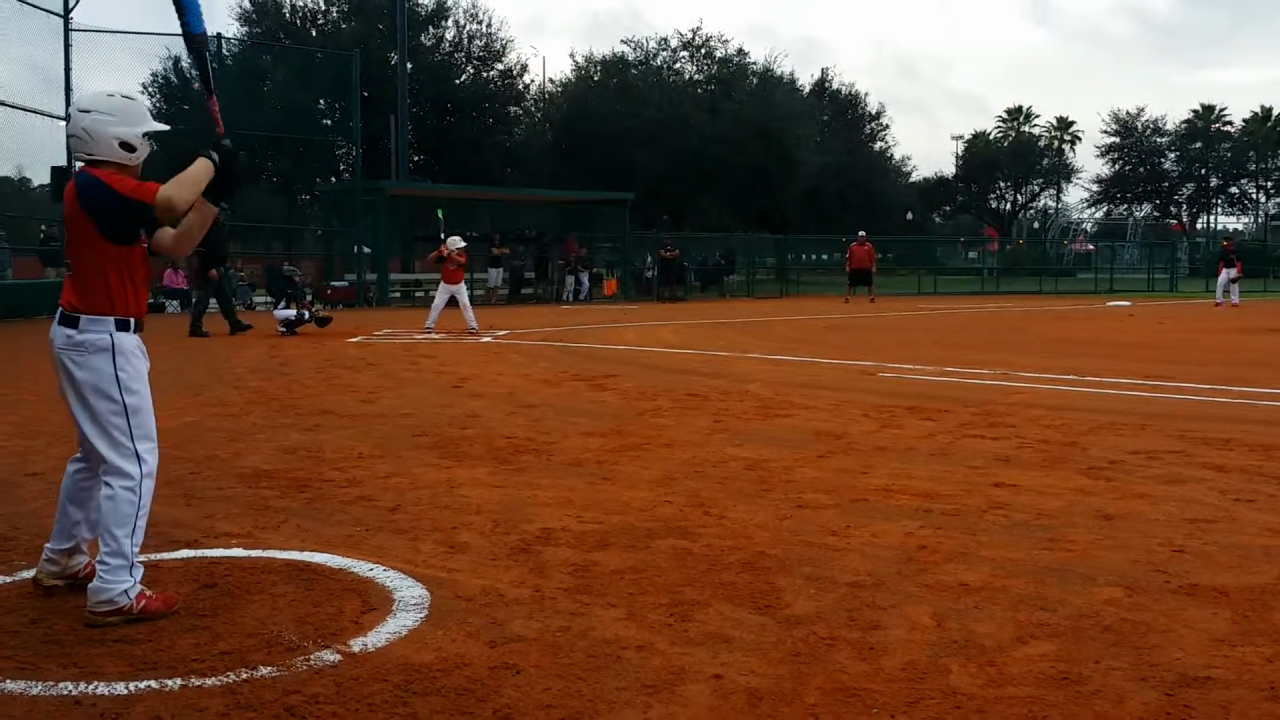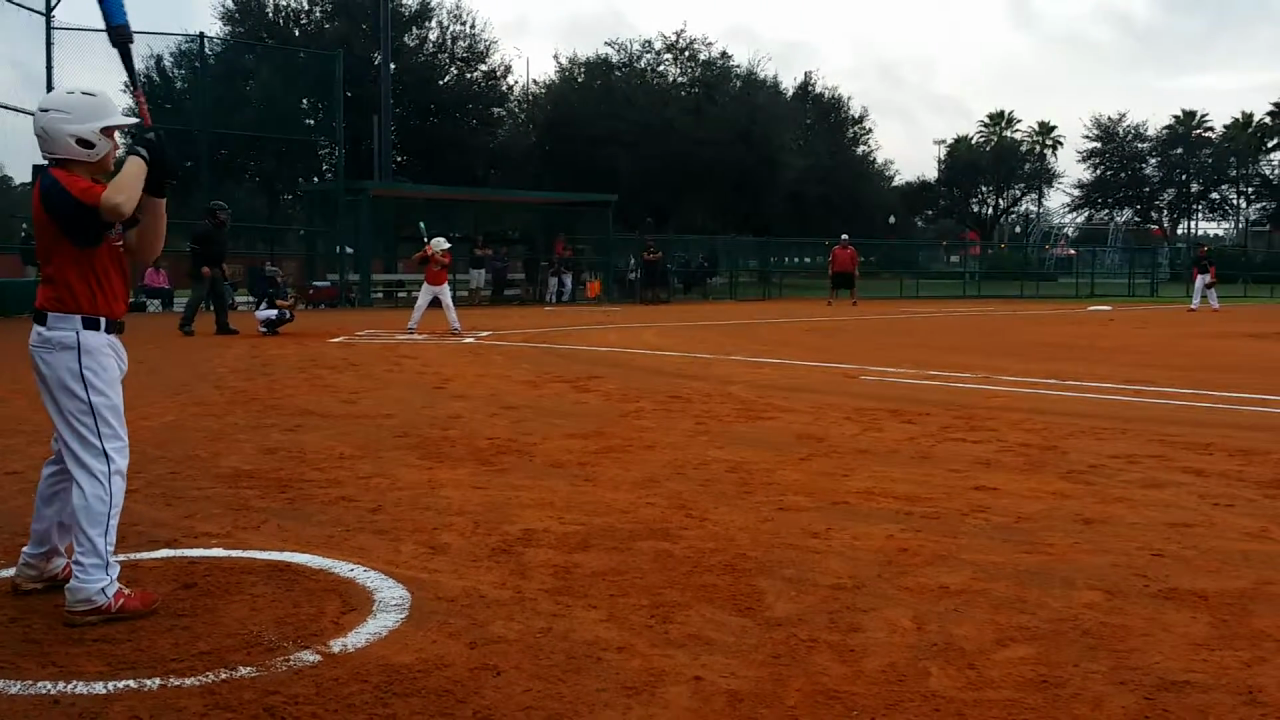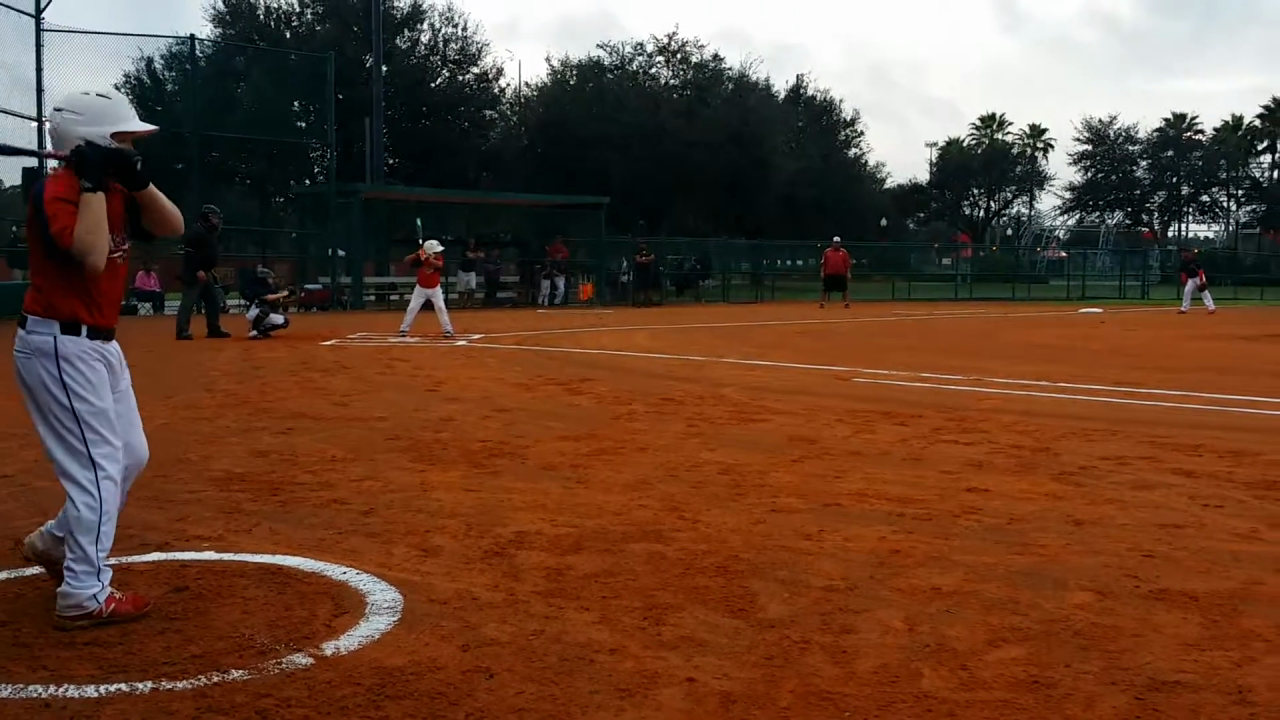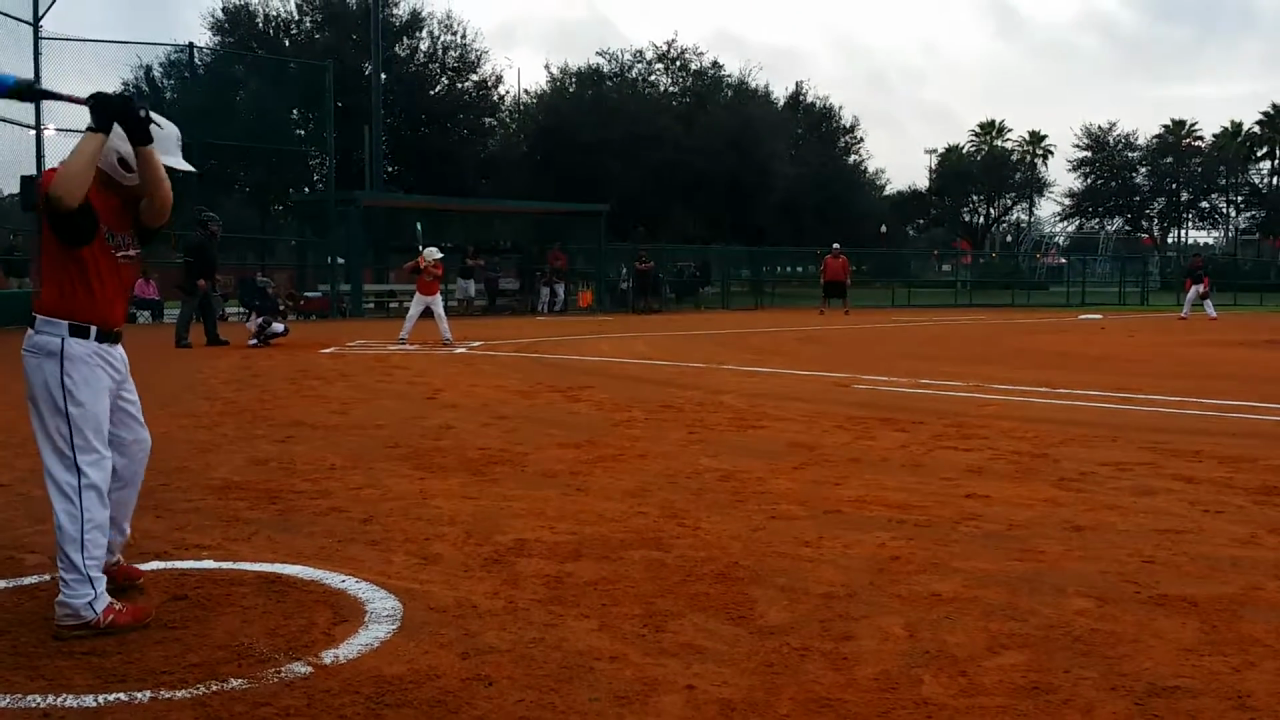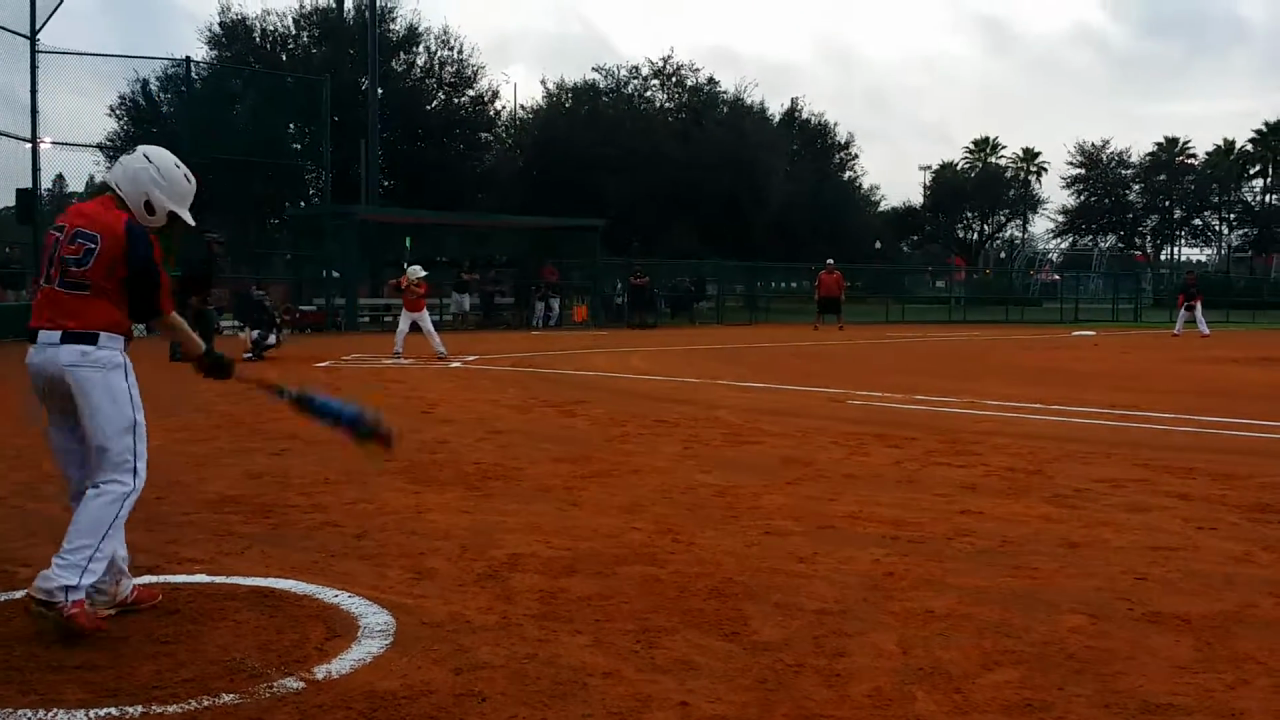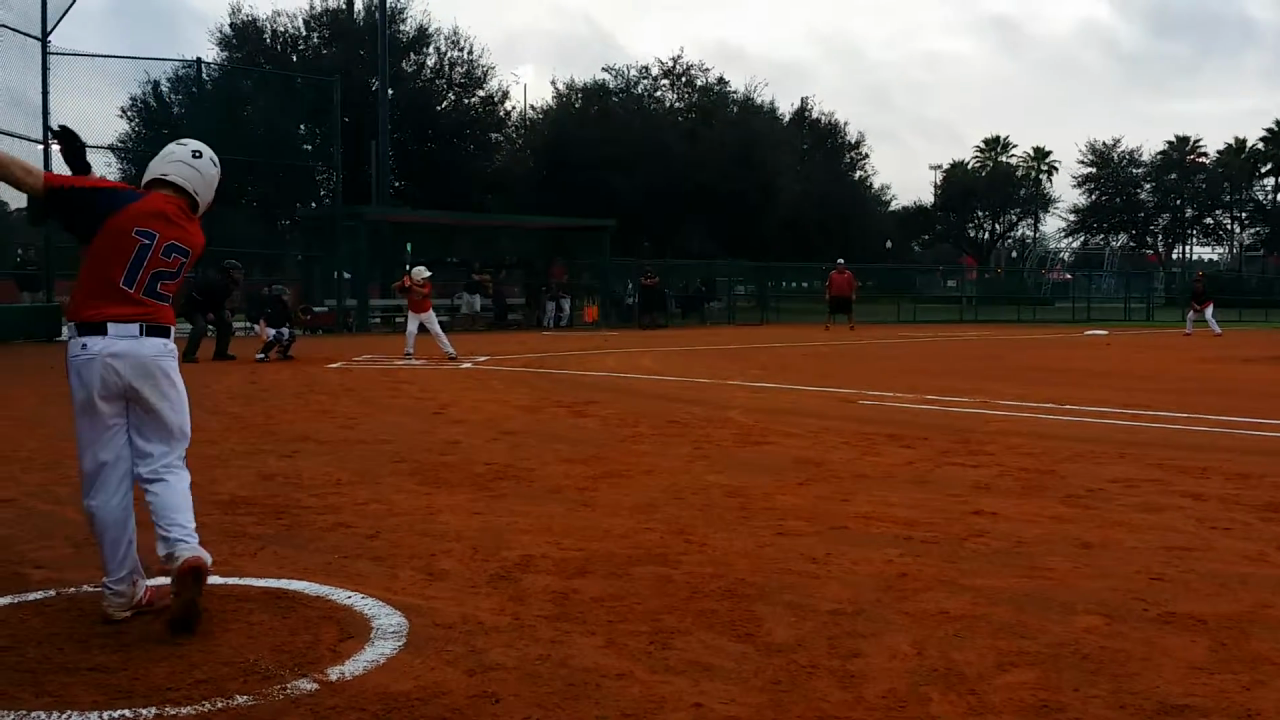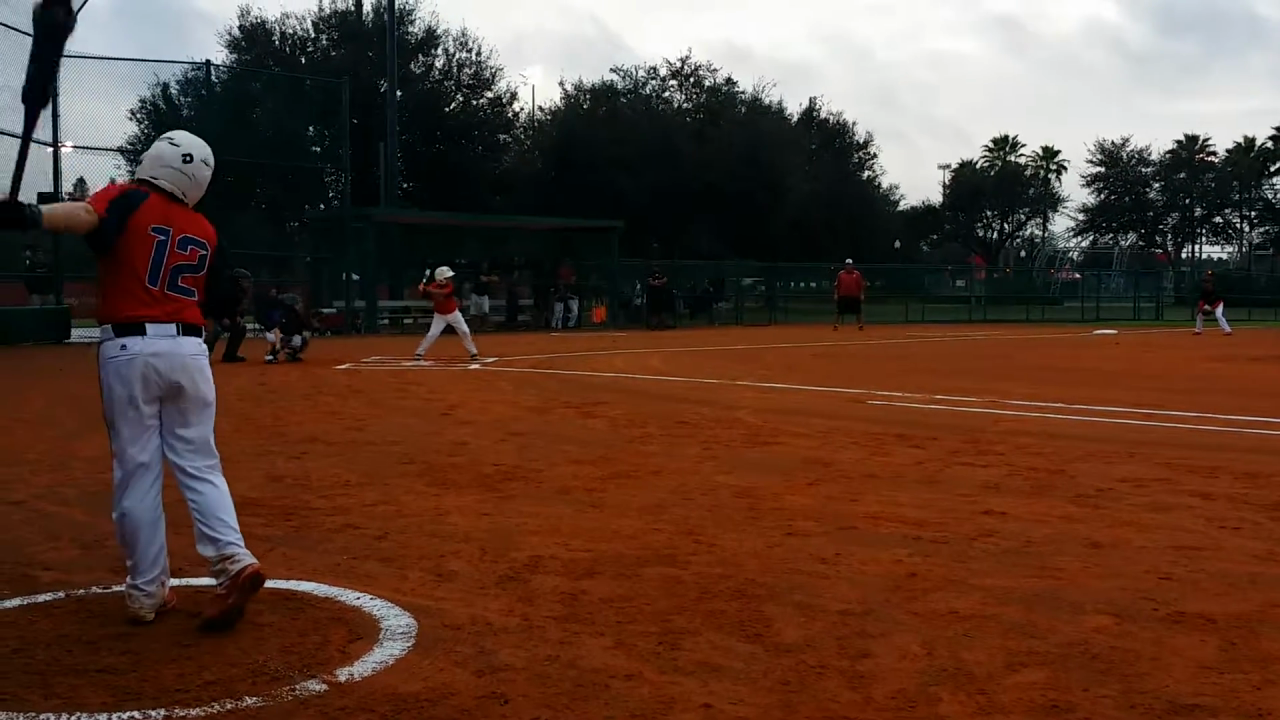
dt=0.4s
person 1, frame 1
left shoulder: (115, 193)
right shoulder: (94, 184)
left elbow: (176, 245)
right elbow: (171, 201)
left wrist: (215, 191)
right wrist: (211, 157)
left hip: (90, 334)
right hip: (101, 338)
left knee: (97, 453)
right knee: (132, 461)
left ankle: (61, 560)
right ankle: (114, 592)
person 1, frame 2
left shoulder: (90, 190)
right shoulder: (58, 185)
left elbow: (146, 251)
right elbow: (119, 206)
left wrist: (155, 189)
right wrist: (142, 154)
left hip: (91, 338)
right hip: (75, 339)
left knee: (72, 454)
right knee: (103, 460)
left ankle: (40, 562)
right ankle: (91, 591)
person 1, frame 3
left shoulder: (114, 194)
right shoulder: (55, 193)
left elbow: (173, 226)
right elbow: (93, 257)
left wrist: (136, 179)
right wrist: (94, 185)
left hip: (98, 345)
right hip: (60, 346)
left knee: (129, 456)
right knee: (96, 467)
left ankle: (56, 541)
right ankle: (84, 597)
person 1, frame 4
left shoulder: (129, 198)
right shoulder: (63, 181)
left elbow: (162, 207)
right elbow: (67, 195)
left wrist: (141, 141)
right wrist: (97, 130)
left hip: (106, 346)
right hip: (66, 348)
left knee: (130, 450)
right knee: (83, 471)
left ankle: (103, 553)
right ankle: (82, 604)
person 1, frame 5
left shoulder: (69, 217)
right shoulder: (130, 232)
right elbow: (158, 311)
right wrist: (201, 353)
left hip: (44, 355)
right hip: (94, 358)
left knee: (92, 477)
right knee: (119, 476)
left ankle: (109, 584)
right ankle: (61, 588)
person 1, frame 6
left shoulder: (117, 201)
right shoulder: (194, 236)
right wrist: (80, 167)
left hip: (92, 351)
right hip: (152, 353)
left knee: (105, 474)
right knee: (164, 464)
left ankle: (122, 590)
right ankle: (184, 553)
person 1, frame 7
left shoulder: (129, 202)
right shoulder: (206, 233)
left elbow: (85, 215)
left hip: (129, 350)
right hip: (188, 351)
left knee: (137, 475)
right knee: (199, 466)
left ankle: (147, 591)
right ankle: (233, 560)
